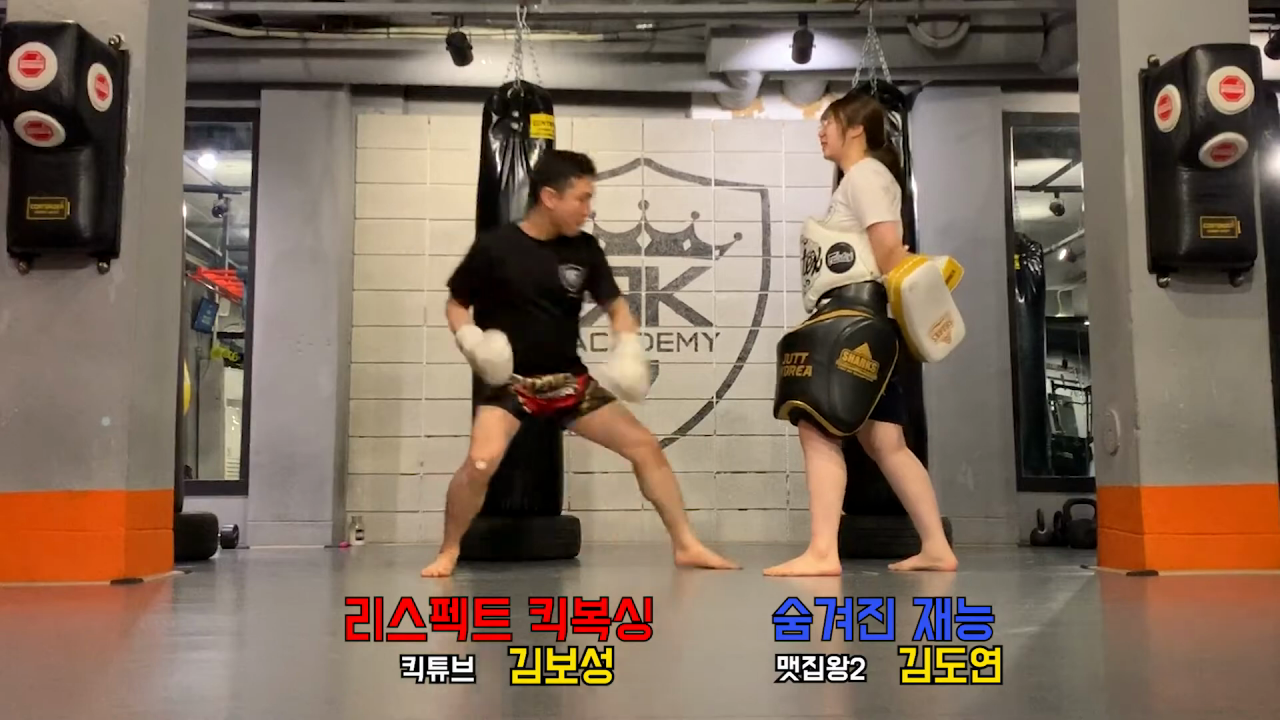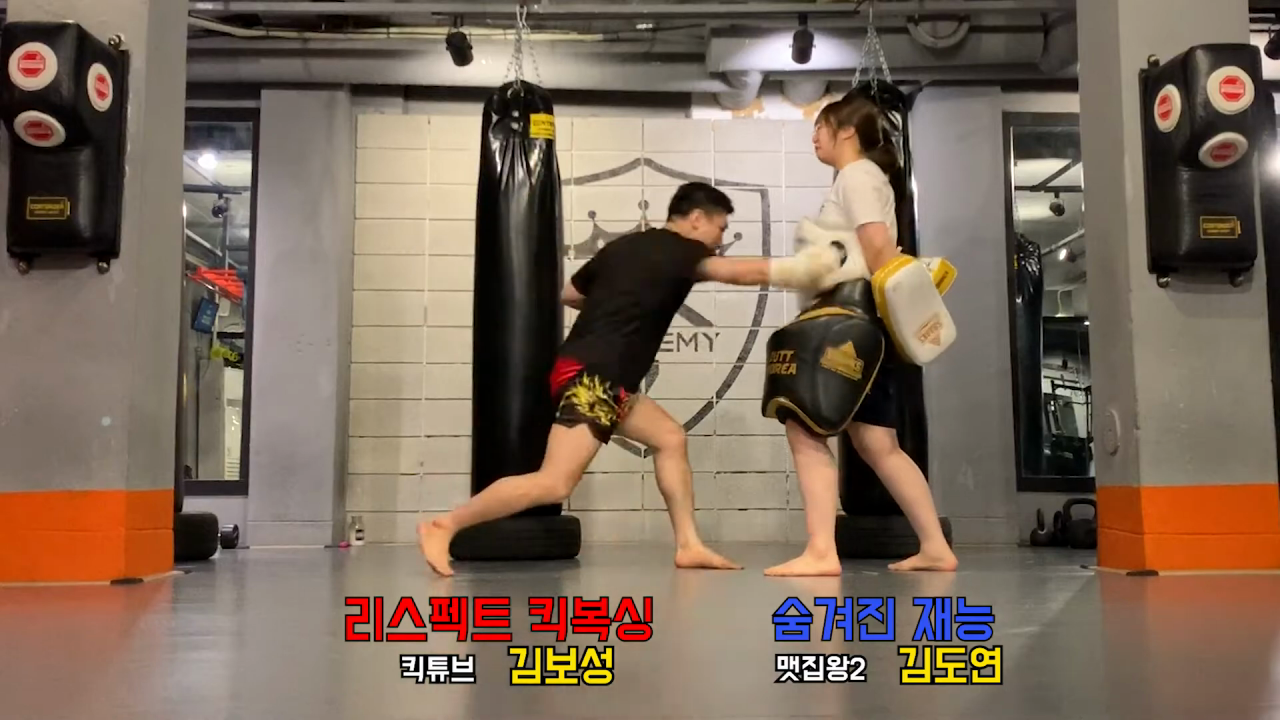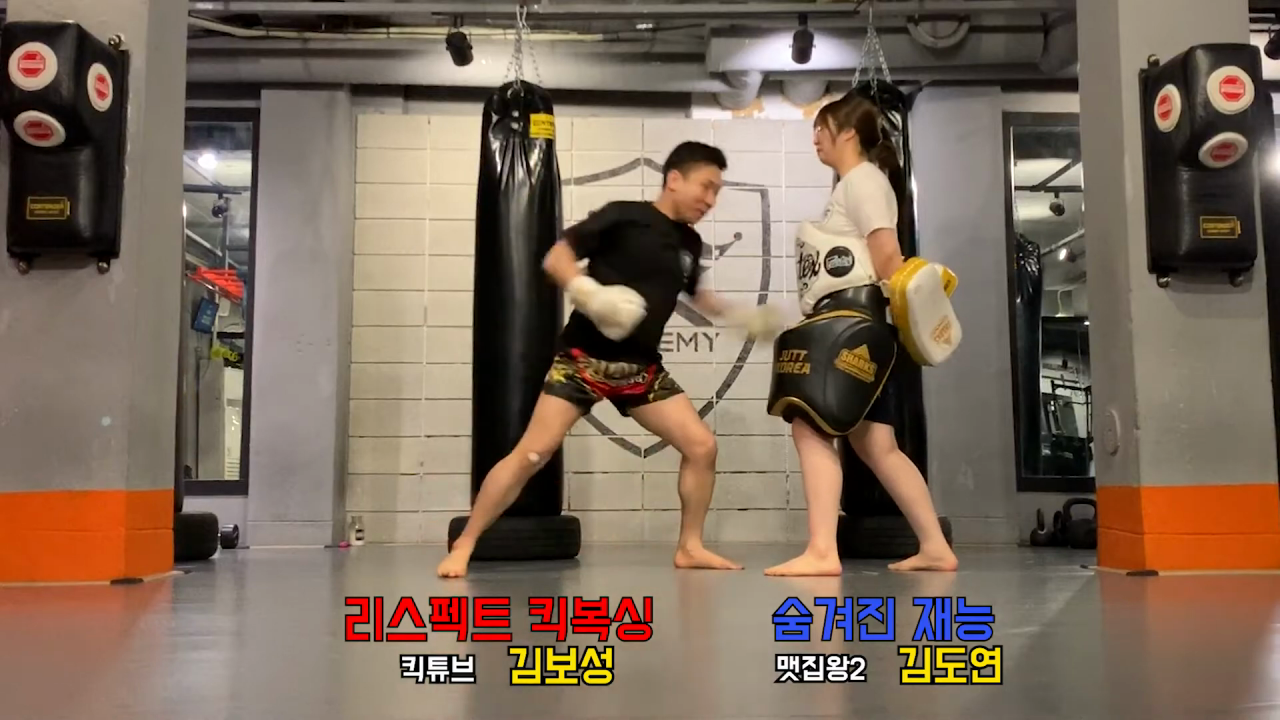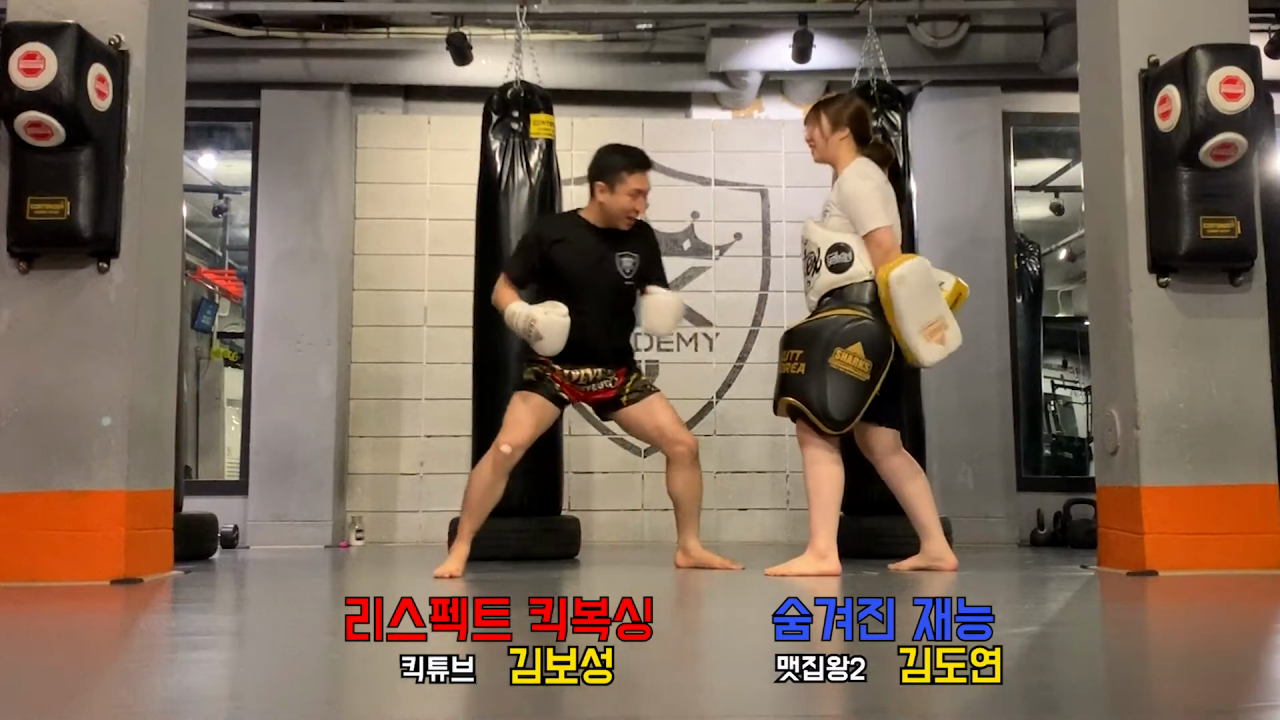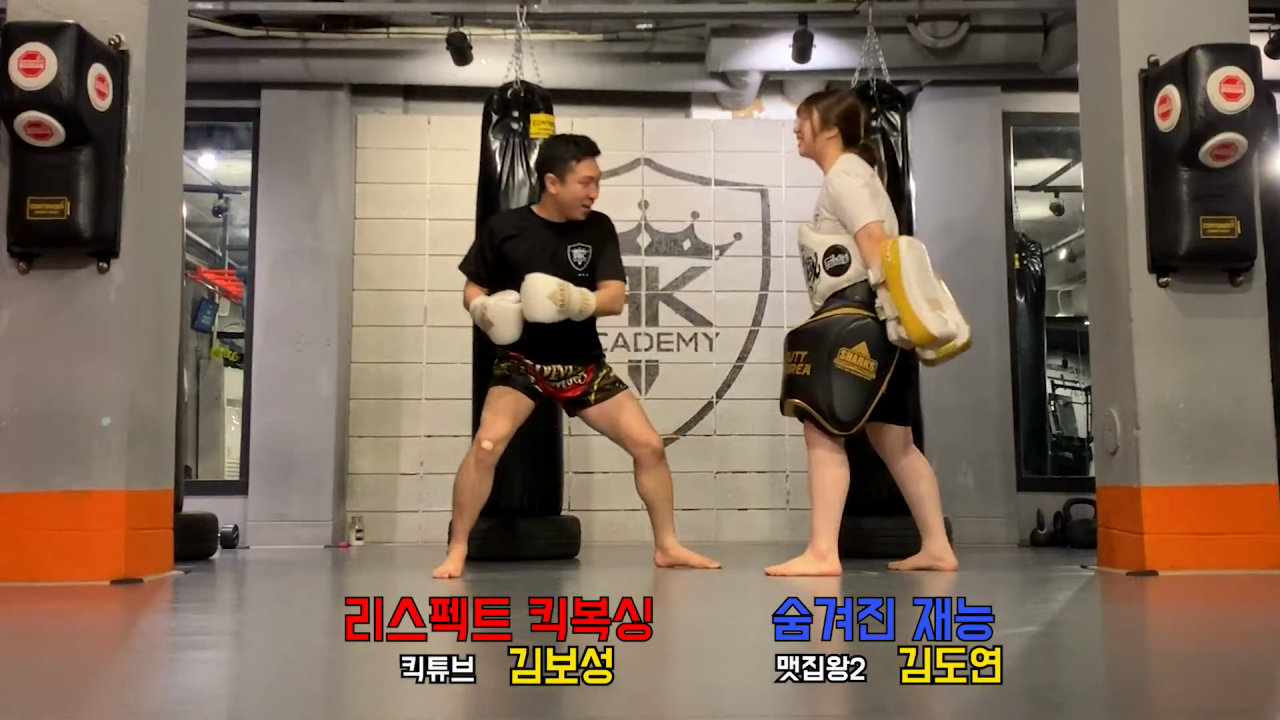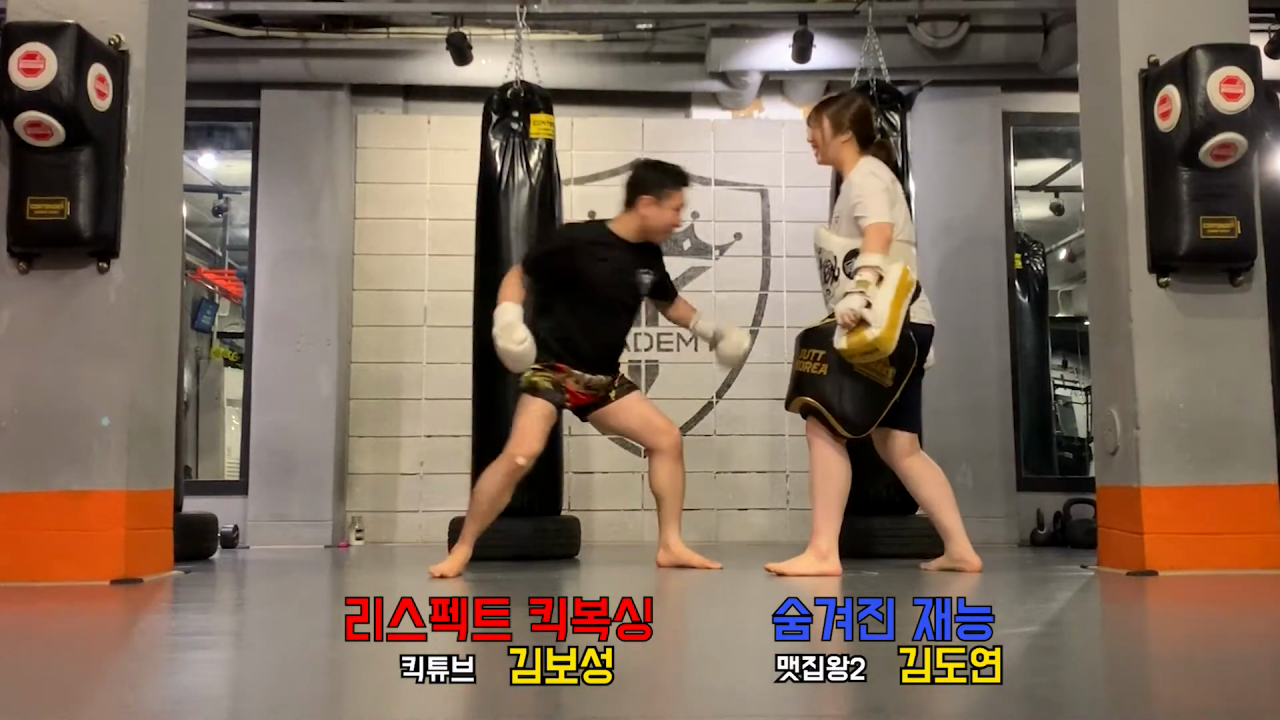
dt=0.3s
person 1, frame 1
left shoulder: (864, 175)
right shoulder: (862, 178)
left elbow: (889, 245)
right elbow: (889, 250)
left knee: (817, 428)
right knee: (884, 442)
left ankle: (822, 552)
right ankle: (936, 548)
person 1, frame 2
left shoulder: (856, 175)
right shoulder: (863, 179)
left elbow: (878, 246)
right elbow: (882, 252)
left knee: (805, 429)
right knee: (877, 444)
left ankle: (821, 552)
right ankle: (935, 549)
person 1, frame 3
left shoulder: (861, 180)
right shoulder: (855, 184)
left elbow: (887, 253)
right elbow: (878, 256)
left hip: (852, 321)
left knee: (810, 427)
right knee: (877, 446)
left ankle: (822, 552)
right ankle: (935, 548)
person 1, frame 4
left shoulder: (856, 177)
right shoulder: (858, 179)
left elbow: (885, 250)
left knee: (815, 430)
right knee: (881, 444)
left ankle: (822, 552)
right ankle: (936, 548)
person 1, frame 5
left shoulder: (842, 176)
right shoulder: (851, 173)
left elbow: (875, 243)
right elbow: (880, 245)
left knee: (824, 428)
right knee: (892, 440)
left ankle: (822, 553)
right ankle: (937, 548)
person 1, frame 6
left shoulder: (865, 177)
right shoulder: (866, 177)
left elbow: (877, 241)
left wrist: (856, 295)
right hip: (903, 325)
left knee: (824, 426)
right knee: (898, 445)
left ankle: (823, 552)
right ankle: (959, 549)
person 2, frame 1
left shoulder: (585, 248)
right shoulder: (493, 248)
left elbow: (616, 305)
right elbow: (456, 305)
left wrist: (629, 348)
right wrist: (471, 339)
left hip: (567, 377)
right hip: (511, 378)
left knee: (646, 450)
right knee: (481, 461)
left ankle: (687, 545)
right ankle: (449, 550)
person 2, frame 2
left shoulder: (623, 246)
right shoulder: (680, 248)
left elbow: (572, 293)
right elbow: (731, 271)
right wrist: (791, 269)
left hip: (606, 379)
right hip: (592, 378)
left knee: (671, 439)
right knee: (553, 485)
left ankle: (688, 545)
right ankle: (443, 527)
person 2, frame 3
left shoulder: (687, 240)
right shoulder: (624, 216)
left elbow: (695, 295)
right elbow: (555, 258)
left wrist: (739, 314)
right wrist: (593, 294)
left hip: (642, 367)
right hip: (584, 358)
left knee: (702, 447)
right knee: (532, 453)
left ankle: (689, 547)
right ankle: (463, 546)
person 2, frame 4
left shoulder: (641, 237)
right shoulder: (551, 233)
left elbow: (657, 295)
right elbow: (503, 291)
left wrist: (663, 308)
right wrist: (524, 317)
left hip: (616, 371)
right hip: (553, 366)
left knee: (683, 445)
right knee: (506, 449)
left ankle: (690, 547)
right ankle: (459, 550)
person 2, frame 5
left shoulder: (598, 229)
right shoulder: (504, 228)
left elbow: (613, 295)
right elbow: (472, 289)
left wrist: (569, 299)
right wrist: (487, 311)
left hip: (583, 365)
right hip: (521, 362)
left knee: (649, 445)
right knee: (488, 444)
left ankle: (668, 546)
right ankle: (457, 551)
person 2, frame 6
left shoulder: (649, 254)
right shoulder: (575, 238)
left elbow: (671, 303)
right elbow: (517, 276)
left wrist: (710, 330)
right wrist: (508, 320)
left hip: (603, 376)
right hip: (552, 368)
left knee: (668, 440)
right knee: (520, 456)
left ankle: (671, 546)
right ankle: (462, 550)
